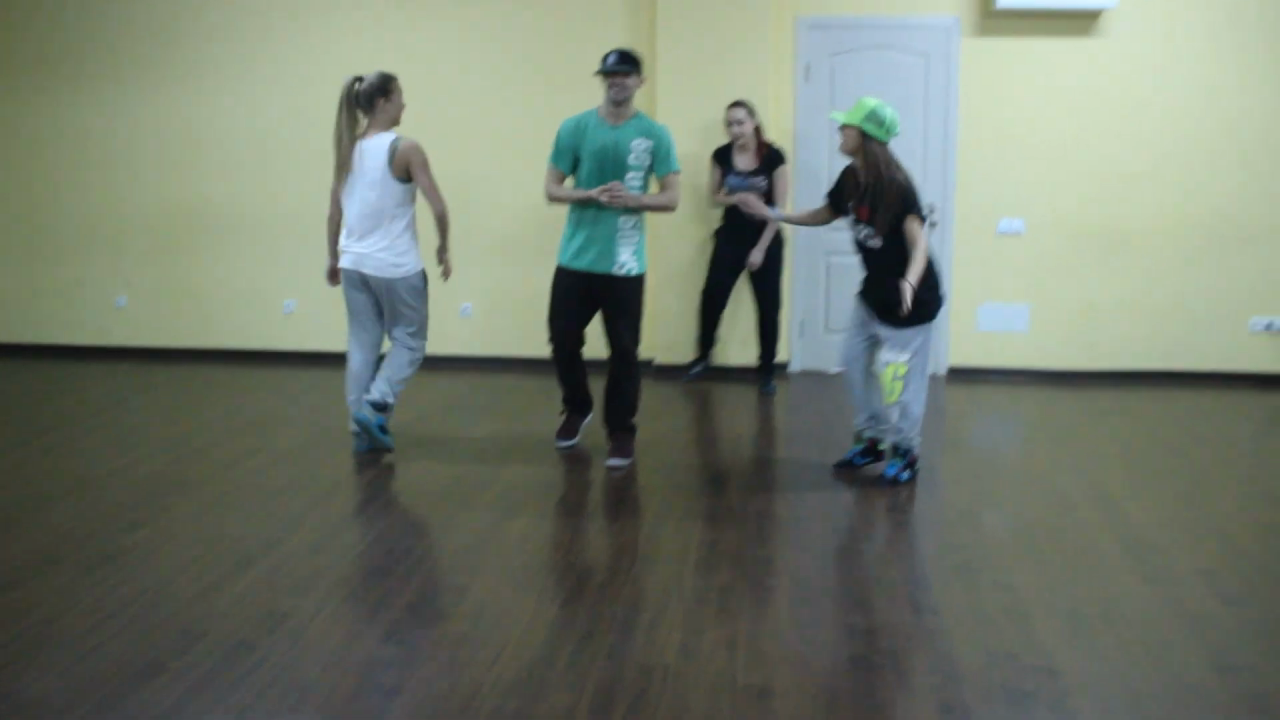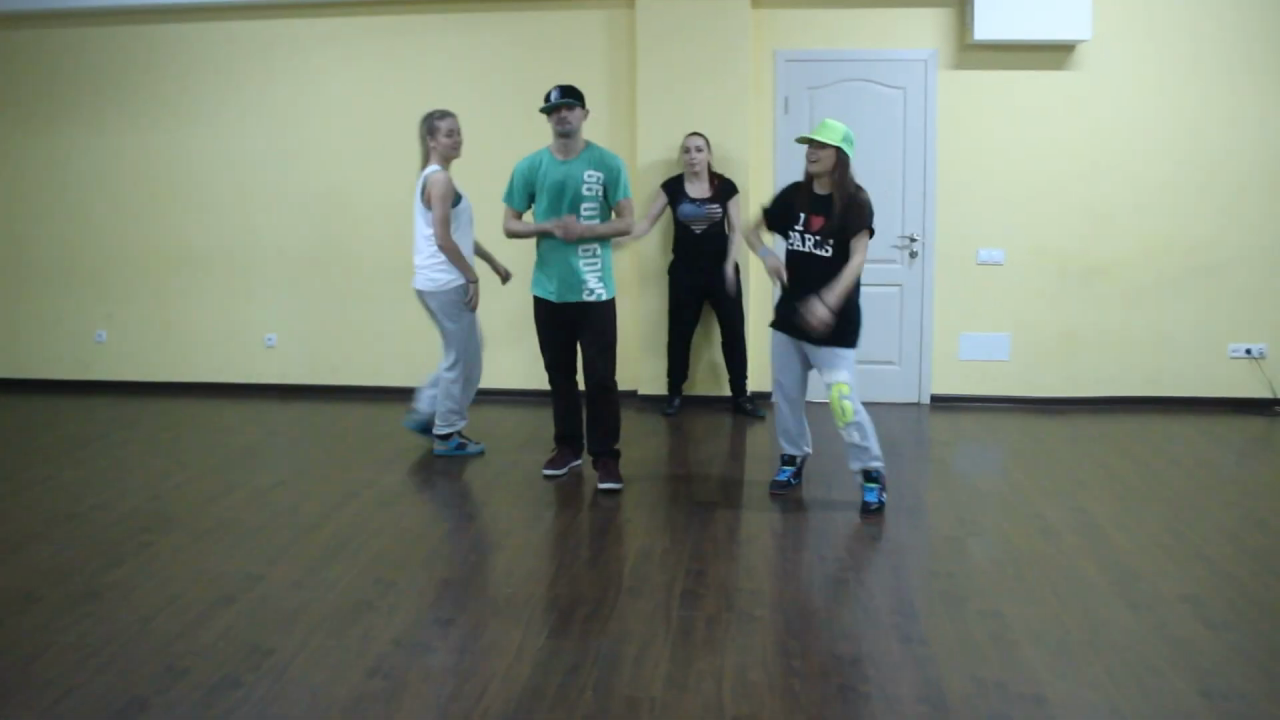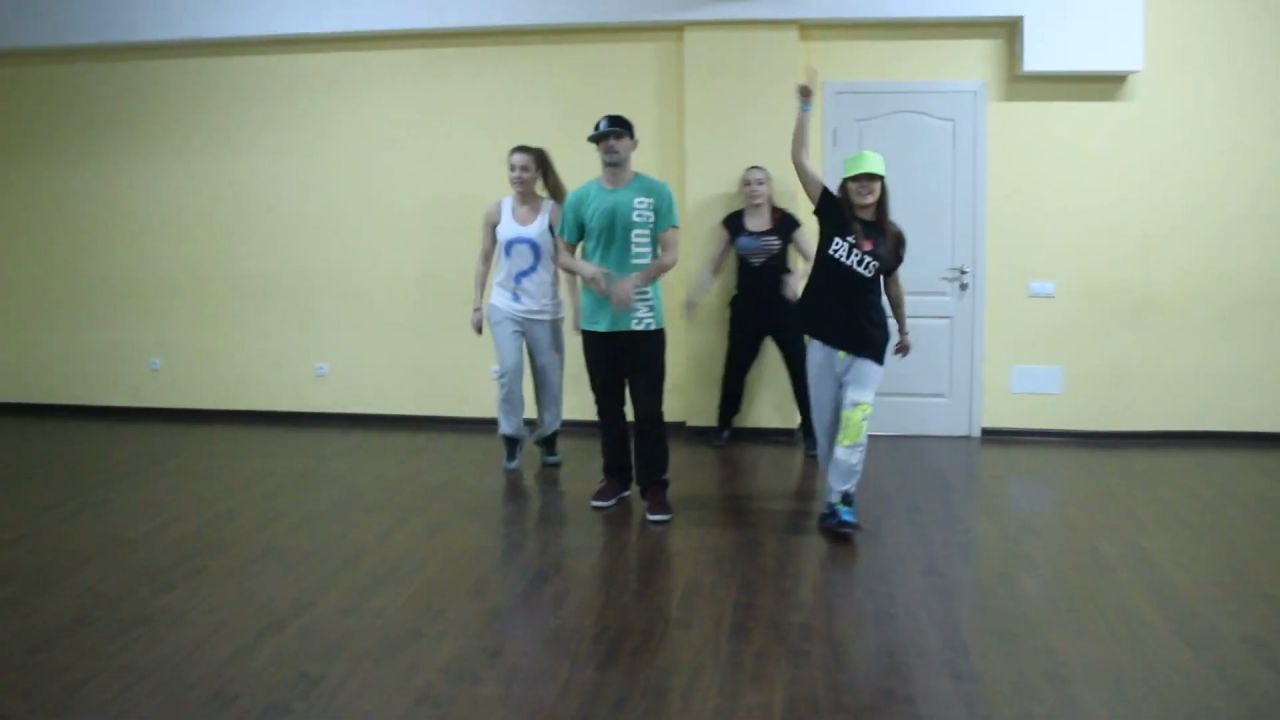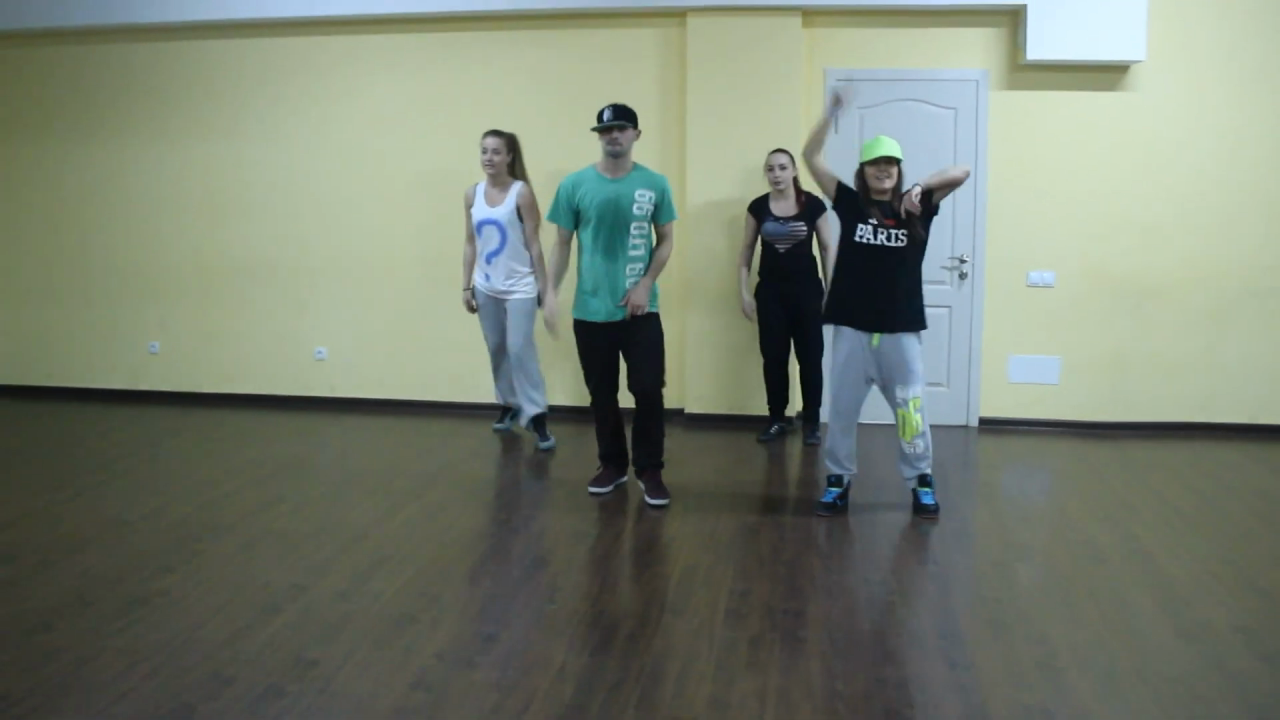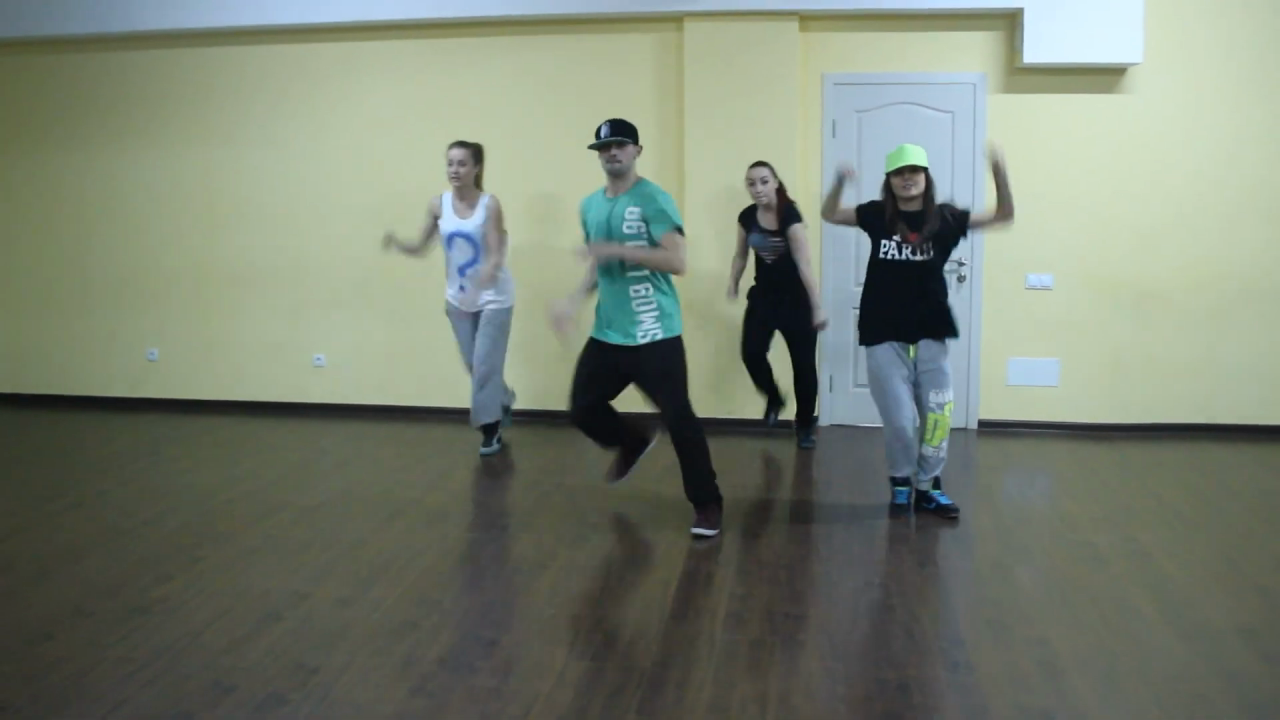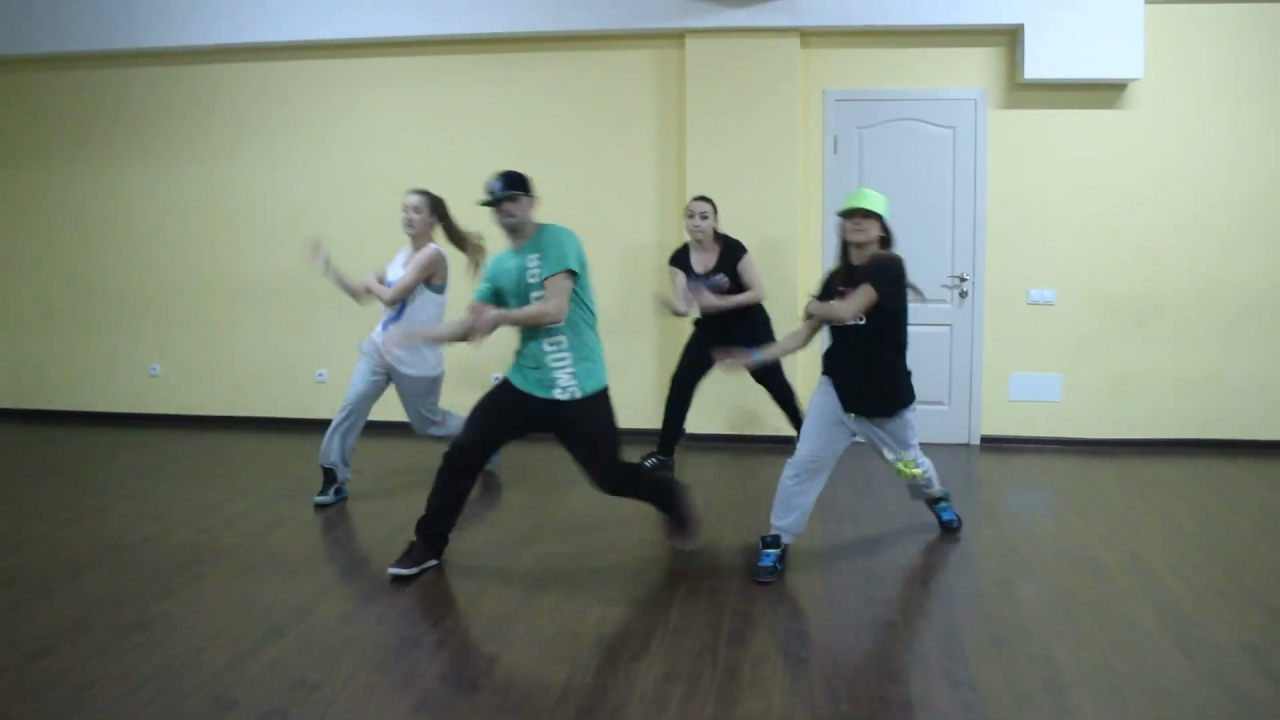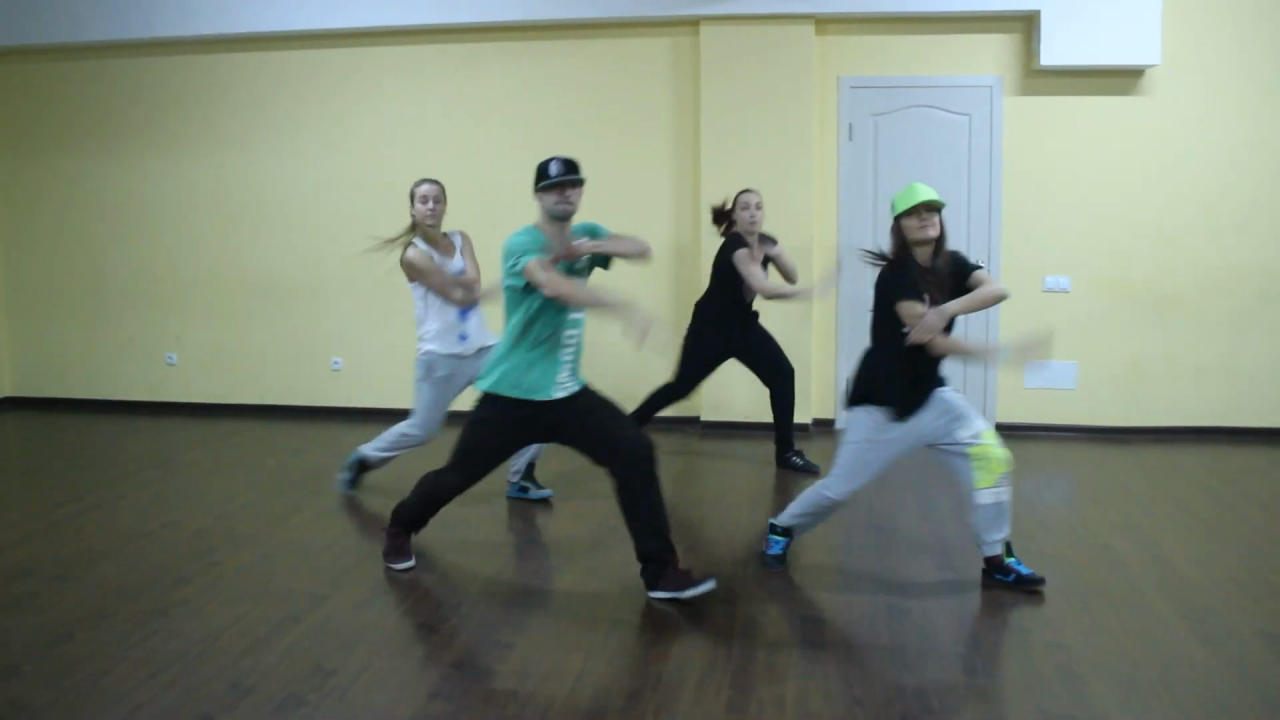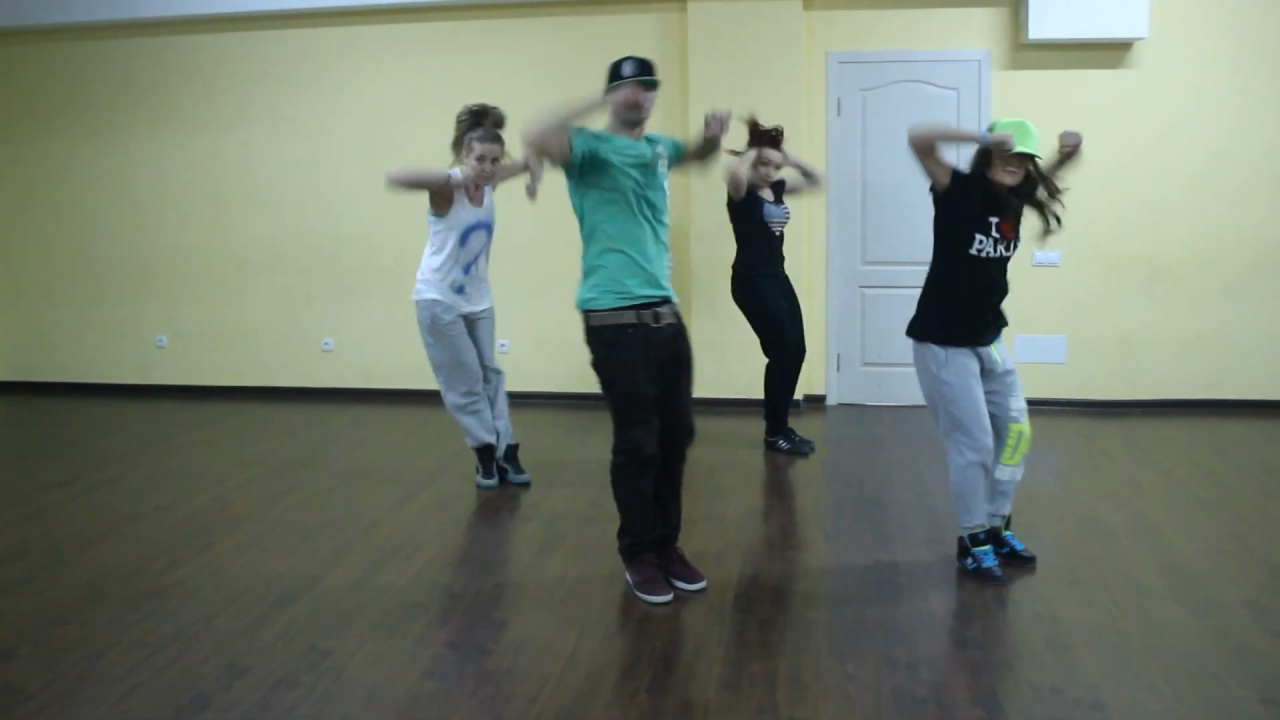
dt=0.5s
person 1, frame 1
left shoulder: (654, 134)
right shoulder: (573, 129)
left elbow: (671, 199)
right elbow: (552, 190)
left wrist: (632, 199)
right wrist: (593, 194)
left hip: (624, 265)
right hip: (575, 260)
left knee: (623, 350)
right knee: (564, 342)
left ankle: (620, 430)
right ankle: (576, 410)
person 1, frame 2
left shoulder: (607, 163)
right shoulder: (529, 167)
left elbow: (626, 222)
right elbow: (510, 225)
left wrist: (585, 231)
right wrist: (547, 227)
left hip: (595, 291)
right hip: (549, 291)
left knee: (600, 375)
right knee: (559, 374)
left ankle: (605, 456)
right ankle: (568, 446)
person 1, frame 3
left shoulder: (656, 192)
right shoulder: (579, 198)
left elbow: (669, 253)
right elbow: (564, 255)
left wrist: (635, 282)
right wrist: (587, 270)
left hip: (643, 322)
right hip: (596, 322)
left knee: (648, 407)
right knee: (608, 405)
left ankle: (654, 486)
right ankle: (616, 477)
person 1, frame 4
left shoulder: (654, 184)
right shoulder: (574, 185)
left elbow: (666, 242)
right elbow: (563, 245)
left wrist: (646, 284)
right wrist: (551, 293)
left hip: (639, 309)
right hip: (591, 310)
left knee: (648, 389)
right knee: (602, 394)
left ankle: (650, 470)
right ankle: (613, 464)
person 1, frame 5
left shoulder: (653, 199)
right shoulder: (591, 204)
left elbow: (677, 262)
left wrist: (616, 251)
right wrist: (575, 297)
left hip: (657, 336)
right hip: (608, 334)
left knee: (681, 421)
right knee: (584, 411)
left ankle: (708, 504)
right ankle: (631, 442)
person 1, frame 6
left shoulder: (559, 241)
right shoulder: (498, 266)
left elbow: (553, 311)
right elbow: (473, 324)
left wrist: (498, 317)
right wrist: (421, 333)
left hip: (581, 389)
right hip: (525, 384)
left knee: (609, 475)
right knee: (461, 454)
left ankle: (673, 502)
right ankle: (429, 544)
person 1, frame 7
left shoulder: (586, 235)
right shoulder: (521, 245)
left elbow: (639, 250)
right elbow: (556, 285)
left wrist: (583, 244)
right wrist: (623, 308)
left hip: (568, 393)
right hip: (512, 396)
left knee: (636, 457)
right knee: (459, 474)
left ankle: (661, 570)
right ankle: (402, 529)
person 1, frame 8
left shoulder: (658, 146)
right shoulder: (586, 147)
left elbow: (695, 157)
right elbow: (537, 140)
left wrist: (711, 136)
right wrist: (604, 99)
left hip: (664, 312)
right hip: (614, 317)
left knee: (676, 436)
right knee: (638, 443)
left ankle: (664, 545)
right ankle: (637, 554)
person 2, frame 1
left shoulder: (896, 185)
right shoulder: (851, 178)
left elbow: (919, 243)
right elbow: (819, 216)
left wrist: (909, 286)
right wrist: (773, 214)
left hip: (908, 295)
right hip: (873, 292)
left knee: (901, 376)
right knee: (854, 365)
left ankle: (905, 453)
right ankle: (871, 440)
person 2, frame 2
left shoulder: (855, 202)
right shoulder: (792, 196)
left elbow: (856, 261)
right elbow: (753, 231)
left wrist: (828, 302)
right wrist: (767, 257)
left hip: (834, 318)
right hip: (790, 312)
left knee: (842, 396)
right knee: (786, 394)
left ankle: (873, 476)
right ankle: (793, 459)
person 2, frame 3
left shoulder: (890, 235)
right shoulder: (832, 206)
right elbow: (798, 159)
left wrist: (904, 329)
right wrist: (805, 108)
left hip: (865, 343)
right hip: (823, 338)
left knee: (854, 420)
right knee: (825, 422)
left ankle: (844, 499)
right ankle: (839, 485)
person 2, frame 4
left shoulder: (916, 208)
right shoulder: (849, 204)
left elbow: (962, 172)
right elbow: (810, 159)
left wrist: (921, 188)
right wrist: (831, 113)
left hip: (900, 330)
right hip: (852, 328)
left knee: (911, 409)
right knee: (843, 410)
left ankle: (921, 481)
right ankle: (838, 479)
person 2, frame 5
left shoulder: (944, 218)
right shoulder: (878, 214)
left elbow: (1003, 215)
right elbow: (829, 213)
left wrist: (999, 174)
right wrist: (838, 184)
left hip: (931, 336)
right hip: (884, 337)
left knee: (937, 415)
right knee: (899, 420)
left ankle: (928, 488)
right ankle: (901, 479)
person 2, frame 6
left shoulder: (890, 267)
right shoulder: (836, 278)
left elbow: (845, 311)
right elbow: (803, 335)
left wrist: (814, 307)
right wrist: (755, 356)
left hip: (885, 392)
right hip: (836, 387)
left knee: (907, 461)
right knee: (805, 461)
left ankle: (937, 497)
right ankle: (776, 542)
person 2, frame 7
left shoulder: (954, 263)
right shoulder: (895, 277)
left elbow: (995, 291)
right elbow: (934, 342)
left wrist: (945, 310)
right wrist: (998, 353)
left hip: (928, 393)
right hip: (881, 401)
left knee: (989, 458)
right knee: (843, 484)
left ankle: (998, 559)
right ankle: (782, 529)
person 2, frame 8
left shoulder: (1016, 198)
right shoulder: (959, 191)
left elbow: (1056, 172)
right elbow: (918, 140)
left wrist: (1069, 151)
right wrist: (982, 135)
left hip: (986, 339)
right hip: (943, 339)
left knee: (1015, 432)
right knee: (973, 445)
left ankle: (996, 529)
right ankle: (974, 540)
person 3, frame 1
left shoulder: (346, 151)
right shoulder: (405, 148)
left elbow: (334, 213)
right elbow: (437, 207)
left wrist: (332, 258)
right wrist: (443, 249)
left hip: (353, 264)
right hip: (397, 265)
left knee: (362, 344)
right knee: (409, 339)
left ankle: (367, 428)
right ankle: (376, 403)
person 3, frame 2
left shoulder: (436, 178)
right shoulder: (439, 179)
left elbow: (460, 235)
right elbow: (443, 239)
left wrist: (493, 262)
right wrist: (472, 277)
left hip: (439, 282)
right hip: (445, 282)
left knee: (460, 353)
right knee: (463, 356)
left ankle: (426, 414)
right ankle: (447, 434)
person 3, frame 3
left shoulder: (553, 212)
right shoulder: (496, 212)
right elbow: (484, 261)
left wrist: (577, 306)
right wrist: (476, 306)
left hip: (544, 310)
right hip: (504, 307)
left knee: (549, 377)
right knee: (509, 371)
left ankle: (548, 437)
right ankle: (513, 437)
person 3, frame 4
left shoulder: (521, 193)
right shoulder: (472, 194)
left elbow: (534, 243)
right elbow: (470, 243)
left wrist: (544, 286)
right wrist: (466, 285)
left hip: (520, 287)
right hip: (486, 288)
left knee: (521, 351)
right knee: (497, 351)
left ankle: (537, 417)
right ankle: (509, 405)
person 3, frame 5
left shoulder: (490, 205)
right shoulder: (440, 204)
left elbow: (496, 258)
right elbow: (421, 250)
left wrist: (475, 295)
right wrist: (398, 244)
left hip: (494, 299)
right hip: (458, 298)
left knee: (484, 364)
right knee: (475, 363)
left ankle: (492, 426)
right ankle: (502, 399)
person 3, frame 6
left shoulder: (433, 256)
right shoulder: (402, 254)
left elbow: (390, 297)
right elbow: (361, 295)
left wrist: (372, 281)
right wrist: (329, 267)
left hip: (417, 359)
right hip: (379, 348)
left knee: (427, 422)
right knee: (351, 407)
right ankle: (334, 477)
person 3, frame 7
left shoulder: (460, 239)
right shoulder: (413, 254)
left elbow: (472, 282)
right elbow: (459, 296)
left hip: (481, 344)
right hip: (441, 353)
right knee: (422, 427)
left ankle: (520, 478)
right ankle: (362, 460)
person 3, frame 8
left shoulder: (491, 179)
right shoulder: (445, 184)
left elbow: (527, 161)
right elbow: (395, 178)
left wrist: (532, 175)
right wrist: (452, 179)
left hip: (476, 301)
right hip: (437, 299)
left knee: (490, 375)
right knee: (462, 381)
left ankle: (505, 452)
right ankle: (485, 453)
person 4, frame 1
left shoulder: (773, 156)
right shoulder: (721, 156)
left elbow: (780, 206)
right elbow: (715, 196)
left wrist: (761, 247)
right wrist: (737, 197)
left hip: (765, 239)
right hip: (730, 236)
left knee: (768, 304)
right knee: (712, 296)
left ankle: (766, 371)
right ankle: (703, 357)
person 4, frame 2
left shoulder: (726, 186)
right shoulder: (671, 187)
left elbow: (735, 230)
right elbow: (647, 222)
left wrist: (730, 265)
right wrist: (629, 235)
left hip: (720, 269)
right hip: (684, 270)
left knee: (734, 331)
right knee: (680, 333)
left ankle: (740, 396)
right ankle: (675, 394)
person 4, frame 3
left shoulder: (786, 221)
right shoulder: (732, 222)
left elbow: (810, 259)
right elbow: (716, 263)
left wrist: (799, 277)
right wrist: (696, 292)
left hip: (782, 303)
right hip: (746, 303)
left knee: (799, 366)
right knee: (735, 366)
left ankle: (810, 432)
right ankle: (724, 426)
person 4, frame 4
left shoulder: (813, 204)
right shoulder: (758, 207)
left elbow: (828, 248)
right elbow: (748, 249)
right wrist: (744, 290)
left hip: (806, 288)
right hip: (770, 290)
left knee: (810, 356)
right knee: (773, 356)
left ankle: (811, 421)
right ankle: (777, 419)
person 4, frame 5
left shoulder: (790, 214)
right shoulder: (747, 215)
left elbow: (803, 260)
left wrist: (817, 307)
right wrist: (733, 283)
left hip: (796, 296)
right hip: (763, 294)
left knee: (803, 362)
right knee: (751, 353)
left ankle: (805, 425)
right ankle: (774, 400)
person 4, frame 6
left shoulder: (733, 249)
right shoulder: (679, 258)
left elbow: (759, 292)
right elbow: (680, 306)
left wrist: (719, 303)
right wrist: (676, 305)
left hip: (748, 325)
right hip: (710, 329)
left knee: (773, 382)
right knee: (680, 384)
right ankle: (664, 453)
person 4, frame 7
left shoulder: (765, 242)
right shoulder: (736, 247)
left elbow: (792, 278)
right elbow: (764, 289)
left wrist: (778, 254)
right wrist: (806, 292)
left hip: (742, 324)
right hip: (709, 326)
left knee: (782, 375)
right knee: (682, 386)
left ankle: (786, 451)
person 4, frame 8
left shoulder: (777, 188)
right shoulder: (742, 189)
left elbow: (816, 182)
right elbow: (734, 174)
left wrist: (788, 161)
right wrist: (749, 156)
left hip: (778, 279)
right hip: (752, 282)
left knee: (795, 352)
right knee: (782, 353)
left ankle: (780, 426)
right ankle: (775, 432)
